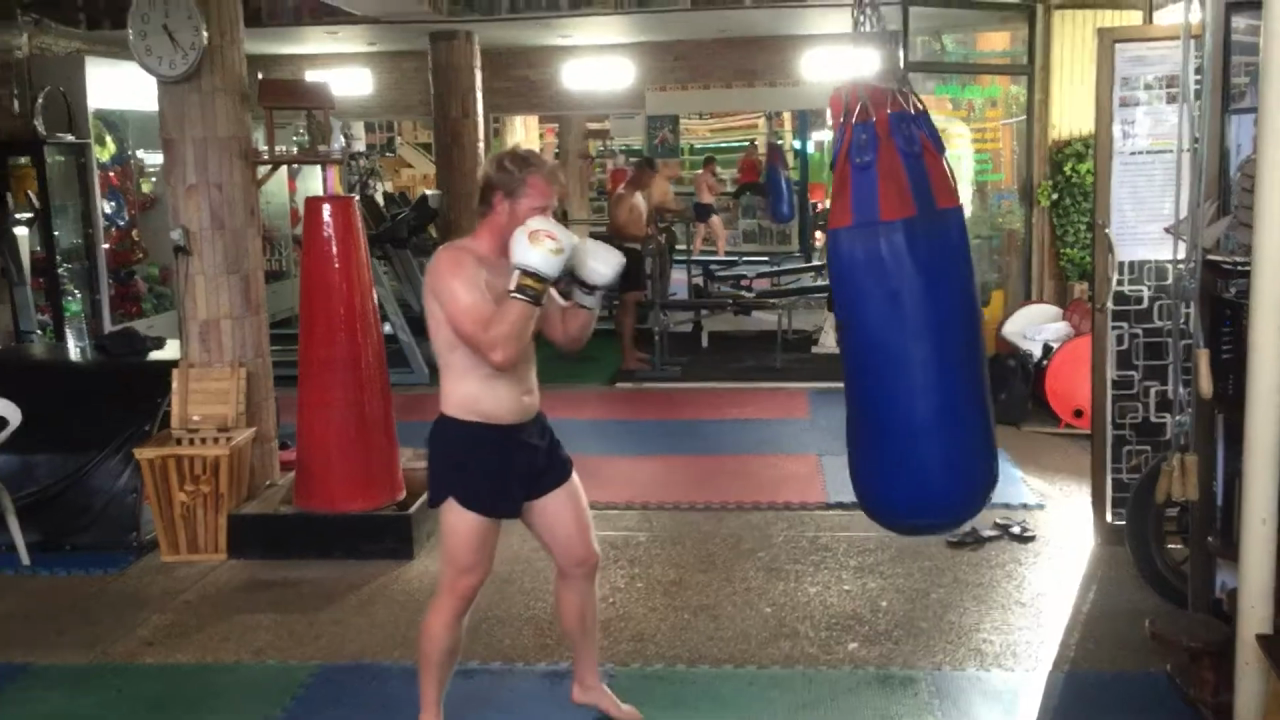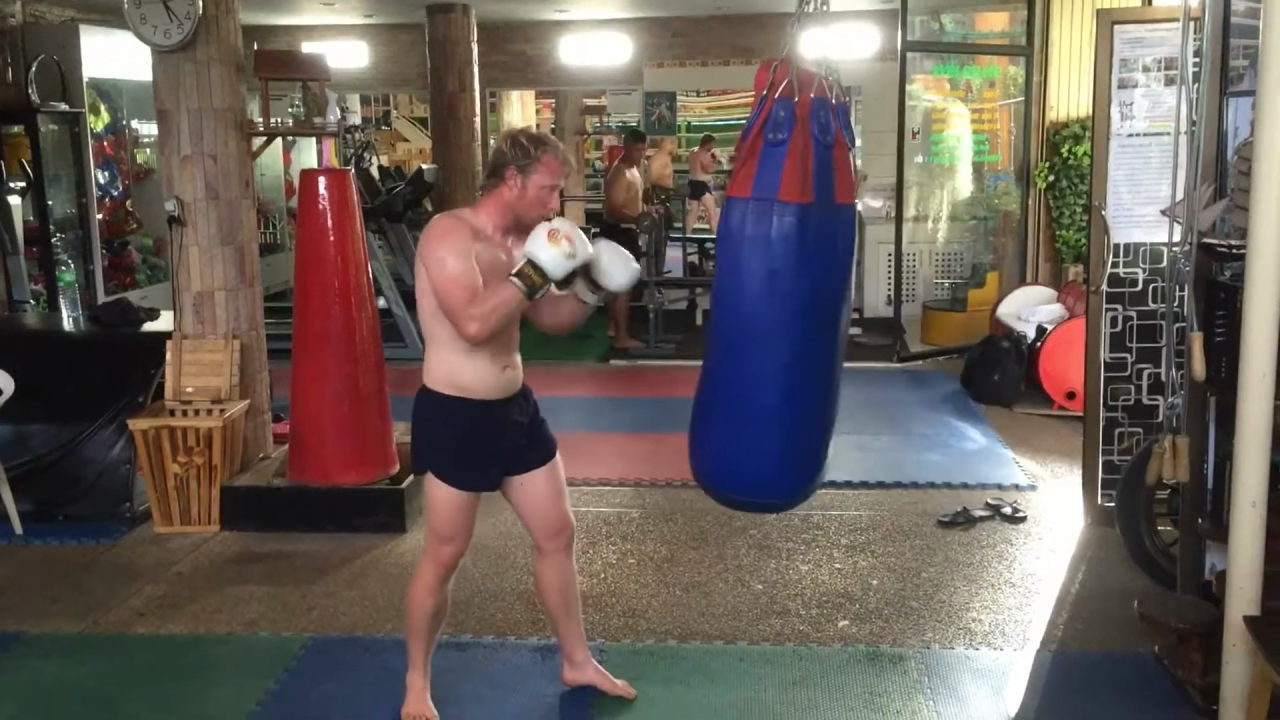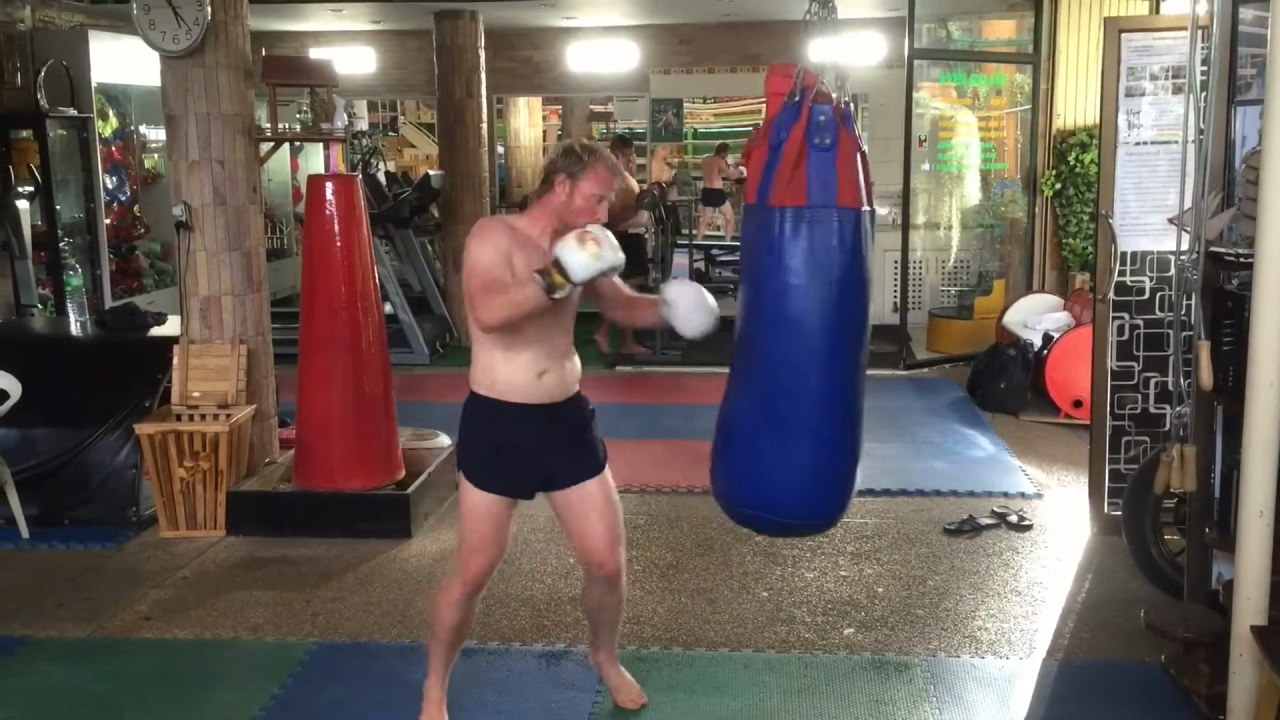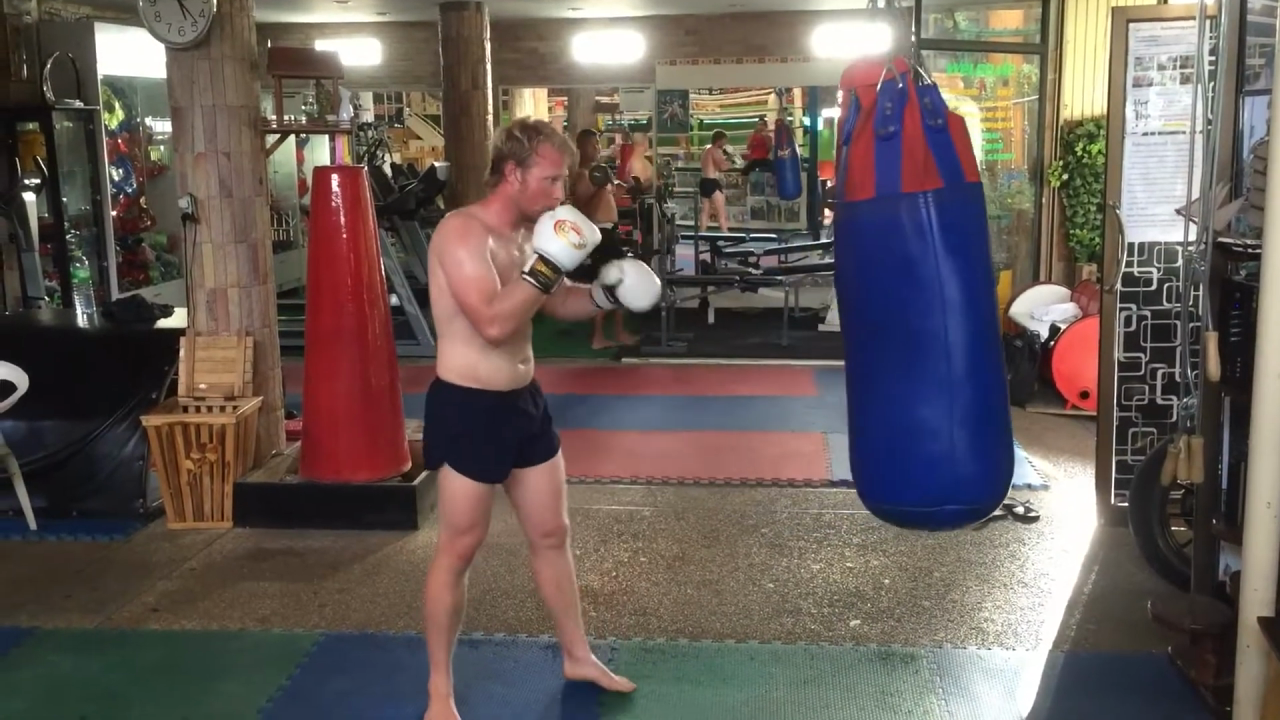
dt=0.7s
person 1, frame 1
left shoulder: (523, 259)
right shoulder: (454, 264)
left elbow: (566, 334)
right elbow: (498, 350)
left wrist: (591, 289)
right wrist: (533, 277)
left hip: (532, 434)
right hip: (471, 442)
left knee: (581, 562)
right knee: (461, 588)
person 1, frame 2
left shoulder: (520, 241)
right shoulder: (447, 234)
left elbow: (552, 320)
right elbow: (474, 324)
left wrist: (588, 282)
right wrist: (536, 272)
left hip: (514, 407)
right hip: (452, 416)
left knee: (557, 535)
right knee: (443, 557)
left ankle: (578, 661)
person 1, frame 3
left shoulder: (579, 242)
right shoulder: (494, 234)
left elbow: (622, 306)
right elbow: (485, 312)
left wrist: (670, 304)
right wrist: (561, 272)
left hip: (567, 418)
right hip: (499, 421)
left knee: (605, 563)
right knee: (472, 571)
left ankle: (605, 657)
person 1, frame 4
left shoulder: (531, 231)
right shoulder: (462, 232)
left elbow: (560, 306)
right elbow: (495, 323)
left wrist: (608, 290)
right wrist: (549, 263)
left hip: (524, 400)
right hip: (467, 407)
left knee: (551, 536)
right knee: (459, 549)
left ankle: (579, 656)
person 2, frame 1
left shoulder: (639, 193)
right shoulder: (623, 196)
right elbow: (615, 229)
left wrist: (649, 230)
right wrist: (641, 238)
left hip: (635, 252)
right hip: (625, 252)
left knee: (633, 302)
right knee: (628, 303)
left ankle: (631, 349)
right ankle: (627, 359)
person 2, frame 2
left shoulder: (633, 168)
right shoulder: (620, 174)
right elbow: (614, 210)
left wrist: (646, 211)
right wrist: (637, 219)
left hip: (626, 230)
right hip: (619, 231)
left ankle: (614, 327)
right ankle: (622, 337)
person 2, frame 3
left shoulder: (625, 174)
right elbow: (616, 218)
right wrist: (638, 202)
left hip: (633, 235)
right hip: (626, 237)
right knee: (630, 290)
left ankle: (603, 332)
right ankle: (628, 343)
person 2, frame 4
right shoulder: (581, 177)
right elbow: (586, 210)
left wrist: (610, 187)
right wrist: (600, 188)
left hip: (606, 232)
right hip: (600, 233)
left ankle: (599, 337)
right ankle: (619, 332)
